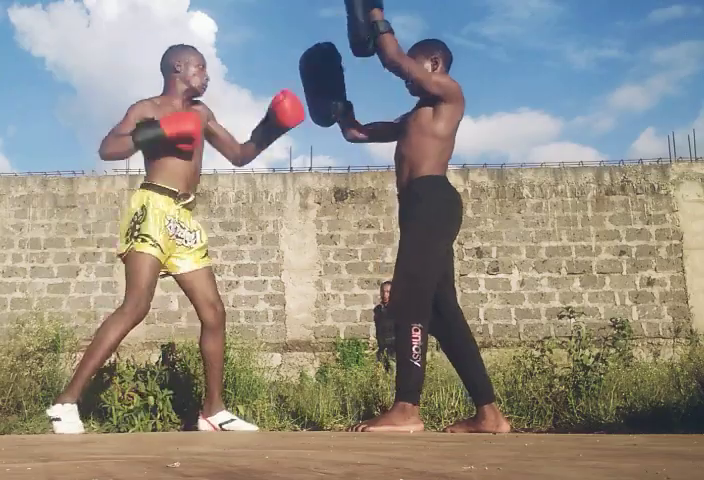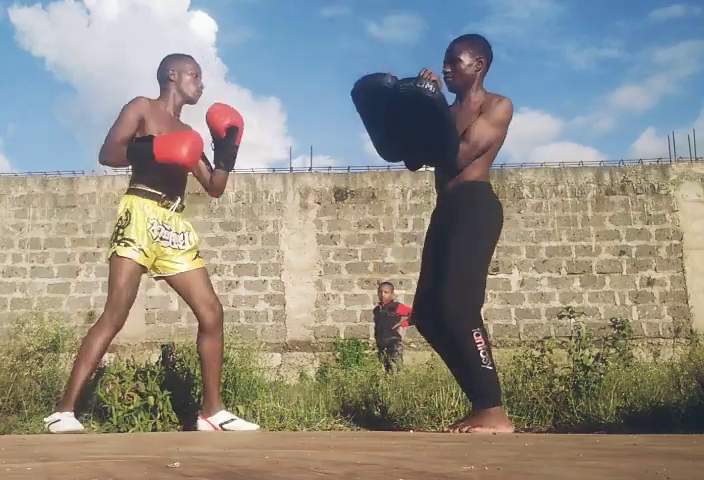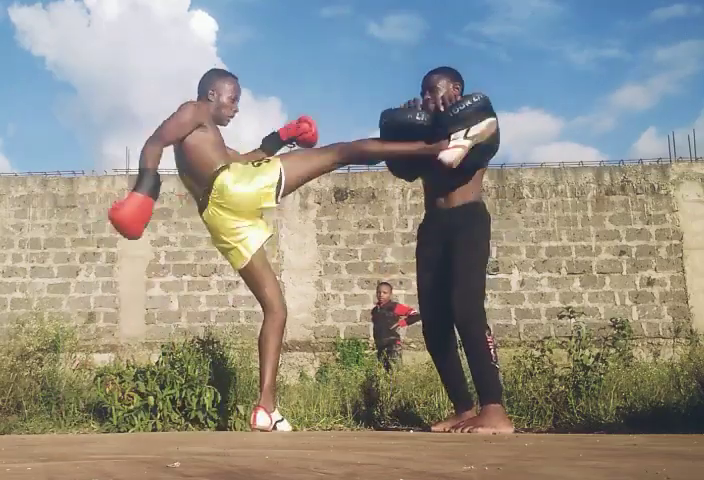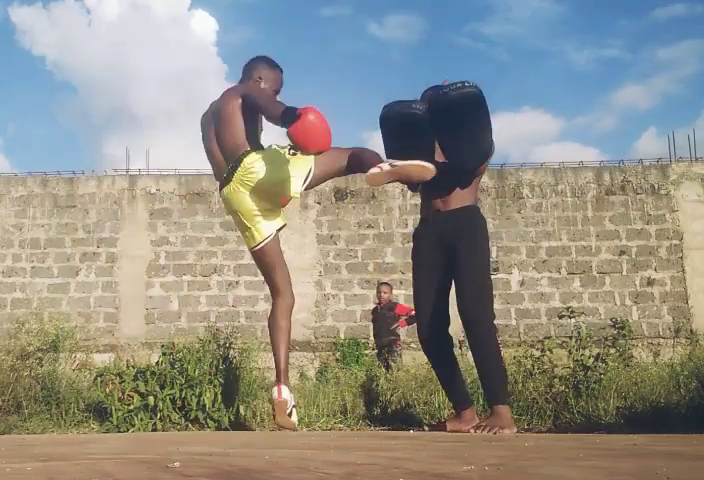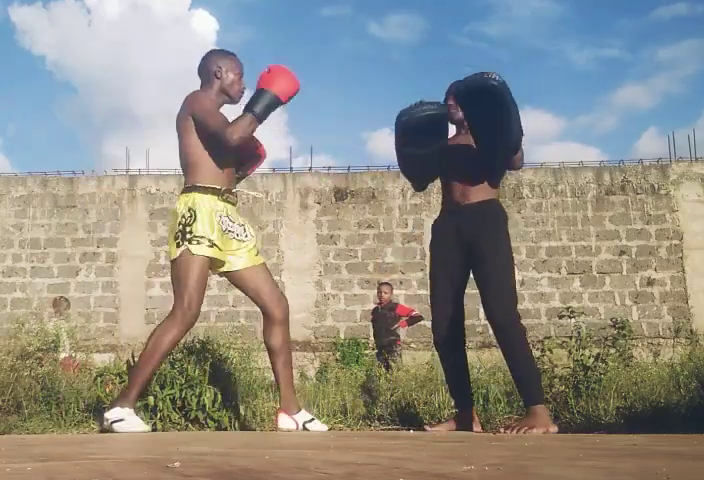
dt=0.5s
person 1, frame 1
left shoulder: (448, 92)
right shoulder: (413, 119)
left elbow: (393, 58)
right elbow: (355, 132)
left wrist: (374, 14)
left hip: (431, 201)
right hip: (424, 206)
left knee: (407, 300)
right knee: (441, 310)
left ankle: (406, 409)
right ankle: (488, 412)
person 1, frame 2
left shoulder: (496, 105)
right shoulder: (449, 111)
left elbow: (459, 154)
left hip: (474, 206)
right hip: (446, 212)
left knee: (457, 311)
right knee: (427, 315)
left ankle: (494, 411)
right ankle: (483, 404)
person 1, frame 3
left shoulder: (480, 124)
left elbow: (484, 145)
right elbow: (403, 170)
left hip: (468, 221)
right hip: (432, 226)
left knee: (466, 308)
right knee: (434, 323)
left ankle: (495, 410)
right ankle: (464, 408)
person 1, frame 4
left shoulder: (474, 147)
right shoulder: (418, 152)
left elbow: (475, 160)
right elbow: (416, 180)
left hip: (465, 226)
right hip: (427, 232)
left knee: (476, 315)
right knee: (429, 326)
left ankle: (500, 412)
right ankle: (464, 411)
person 1, frame 5
left shoulder: (492, 144)
right shoulder: (436, 147)
left elbow: (514, 160)
right elbow: (419, 179)
left wrist: (495, 112)
right wrist: (419, 154)
left hip: (486, 220)
right hip: (447, 226)
left knee: (501, 311)
right knee: (444, 324)
left ankle: (538, 410)
right ankle: (465, 412)
person 2, frame 1
left shoulder: (200, 112)
right shoulder: (148, 108)
left elbow: (241, 156)
right elbow: (107, 150)
left wrist: (273, 126)
right wrist: (158, 131)
left hip: (184, 222)
right hip: (152, 212)
left knee: (213, 313)
right knee: (135, 307)
left ankle: (213, 411)
right ankle: (67, 401)
person 2, frame 2
left shoulder: (184, 132)
right shoulder: (140, 107)
left elbow: (214, 187)
right elbow: (106, 154)
left wrist: (226, 146)
right wrist: (151, 150)
left hip: (173, 226)
right hip: (138, 216)
left knee: (212, 313)
right knee: (115, 316)
left ankle: (212, 410)
right ankle: (63, 410)
person 2, frame 3
left shoulder: (204, 136)
right shoulder: (193, 112)
left elbow: (241, 160)
right elbow: (153, 144)
left wrist: (281, 137)
right wrist: (145, 187)
left hip: (227, 221)
right hip: (237, 187)
left knee: (276, 309)
right knee: (347, 150)
left ankle: (266, 407)
right ankle: (434, 148)
person 2, frame 4
left shoulder: (212, 115)
right shoulder: (239, 97)
right elbow: (267, 103)
right wrist: (296, 116)
left hip: (241, 197)
right hip: (257, 172)
left knee: (283, 293)
right knee: (354, 155)
left ankle: (283, 388)
person 2, frame 5
left shoulder: (213, 120)
right shoulder: (197, 100)
right elbow: (231, 137)
left wrist: (244, 166)
right wrist: (267, 99)
left hip: (225, 218)
right hip: (200, 213)
left knee: (277, 309)
right knee: (186, 313)
left ankle: (290, 410)
right ankle: (122, 406)
